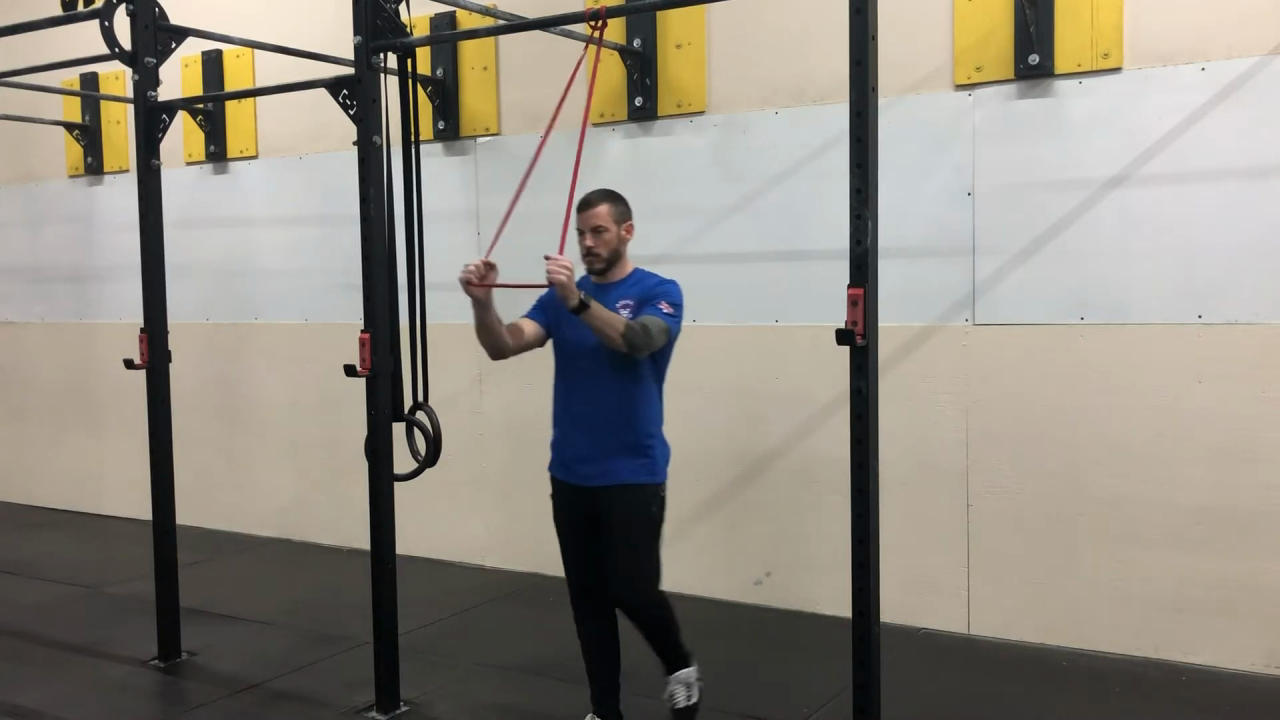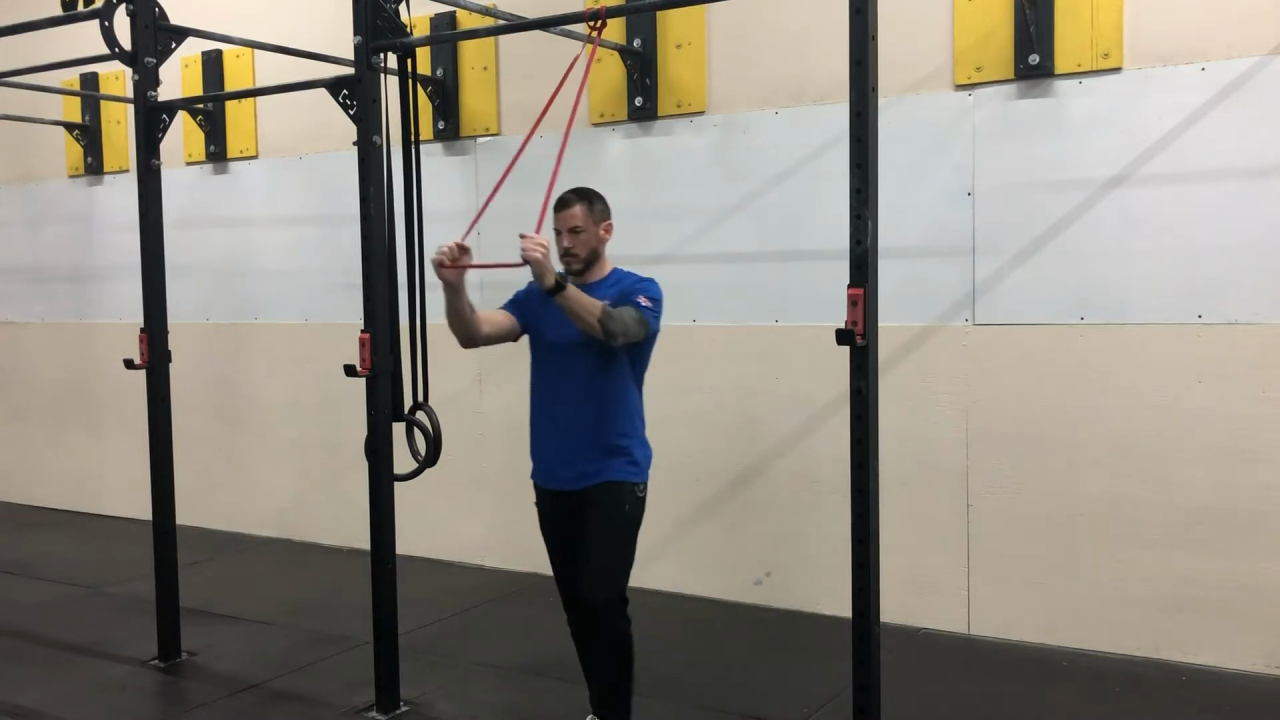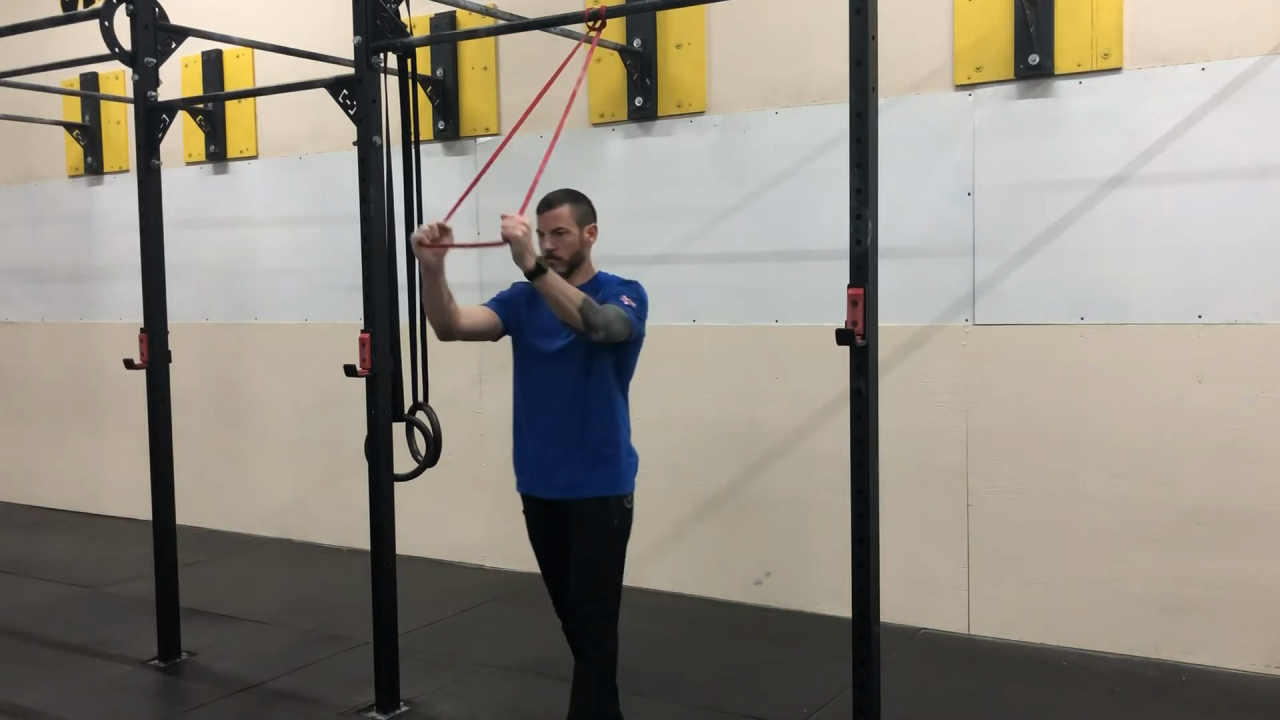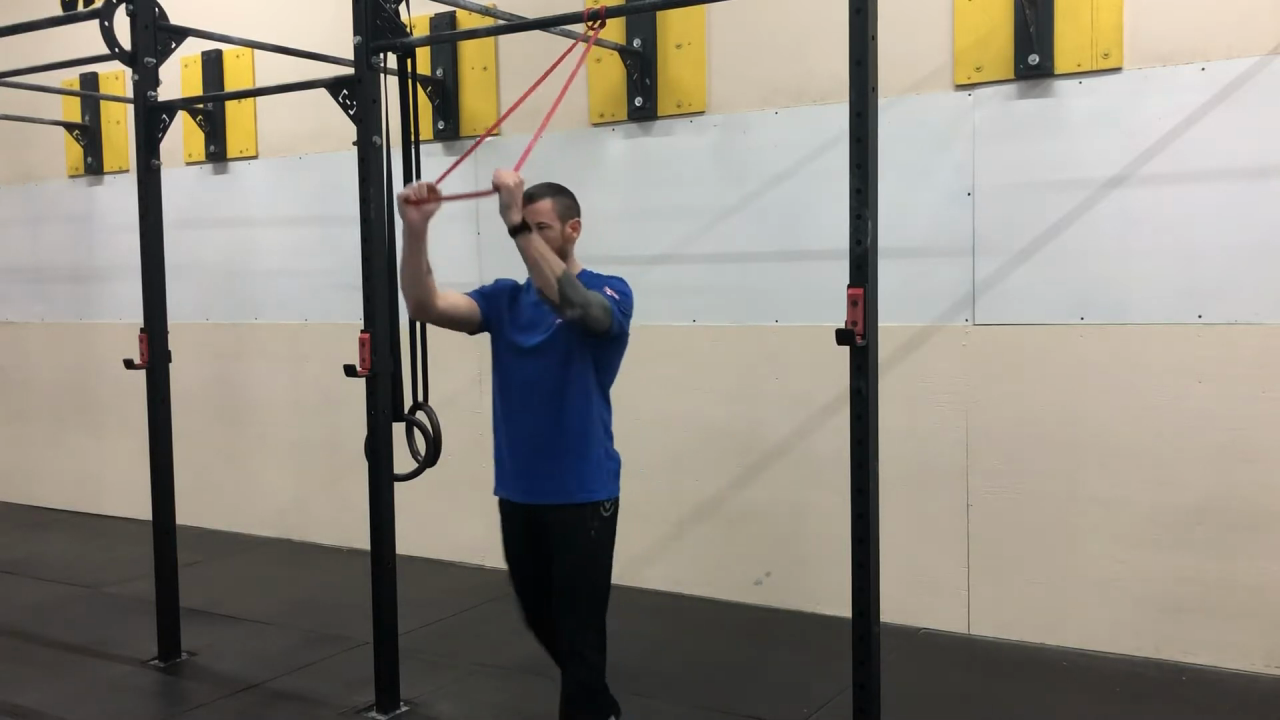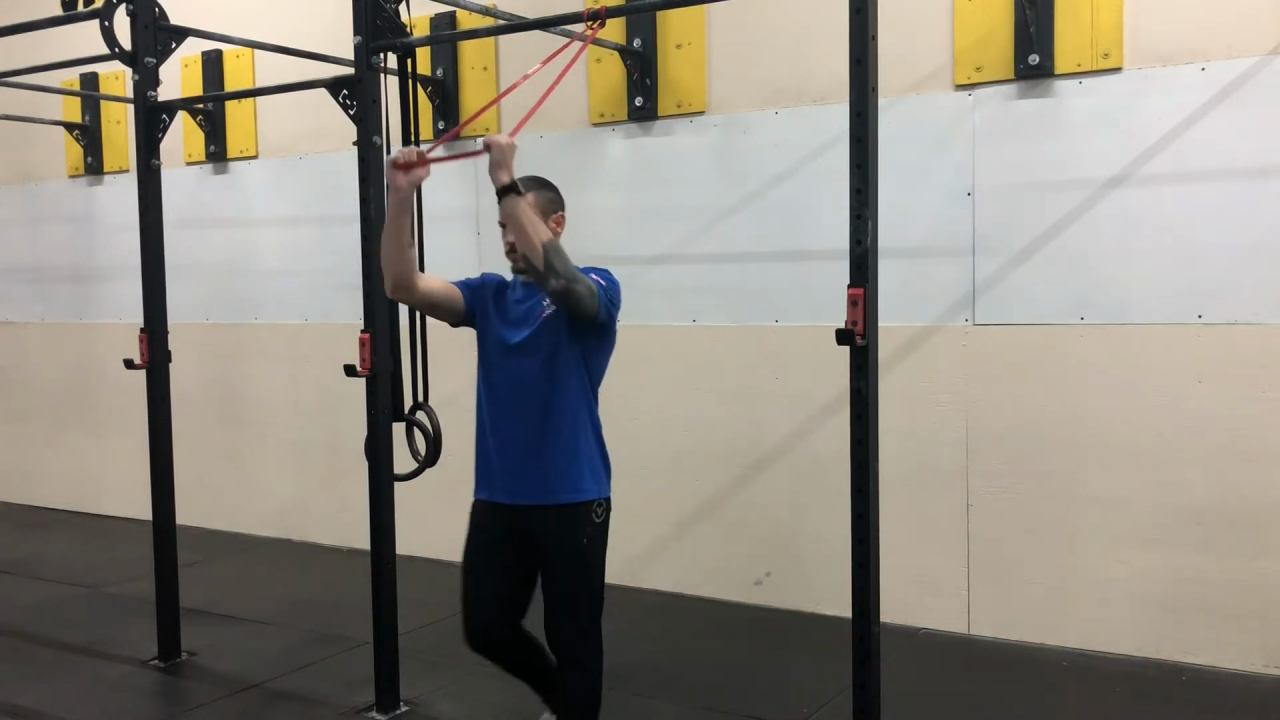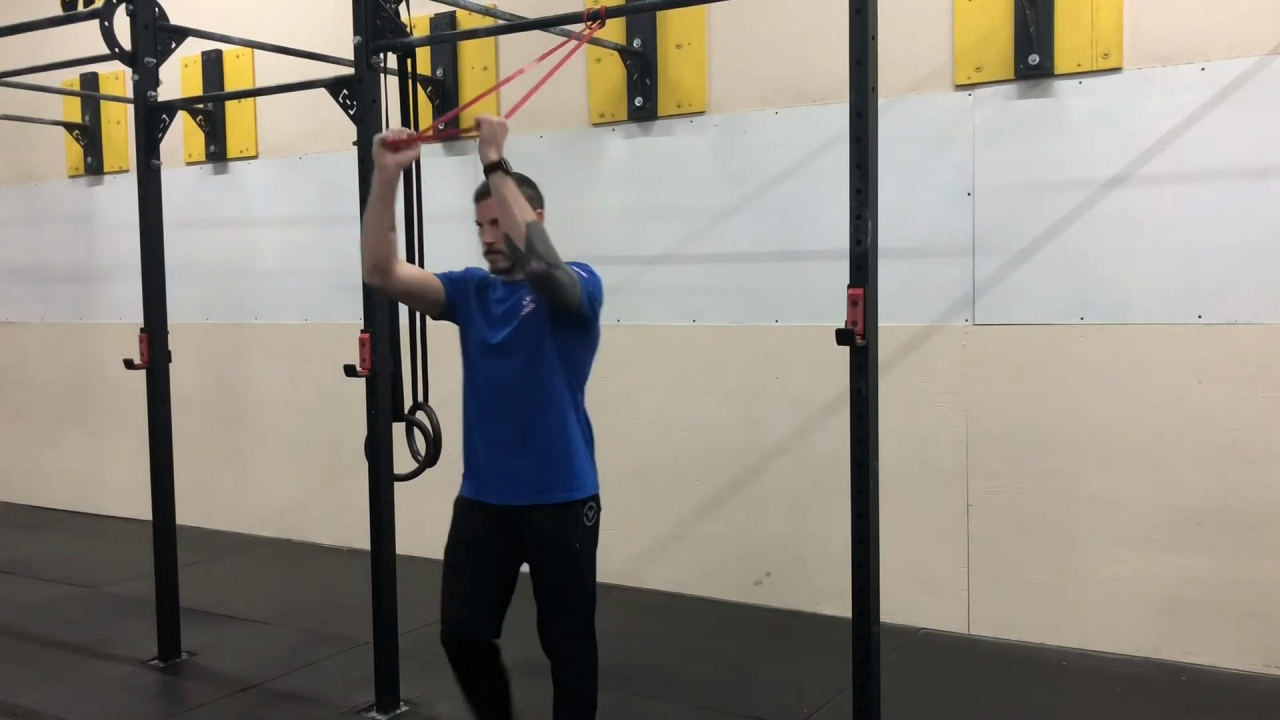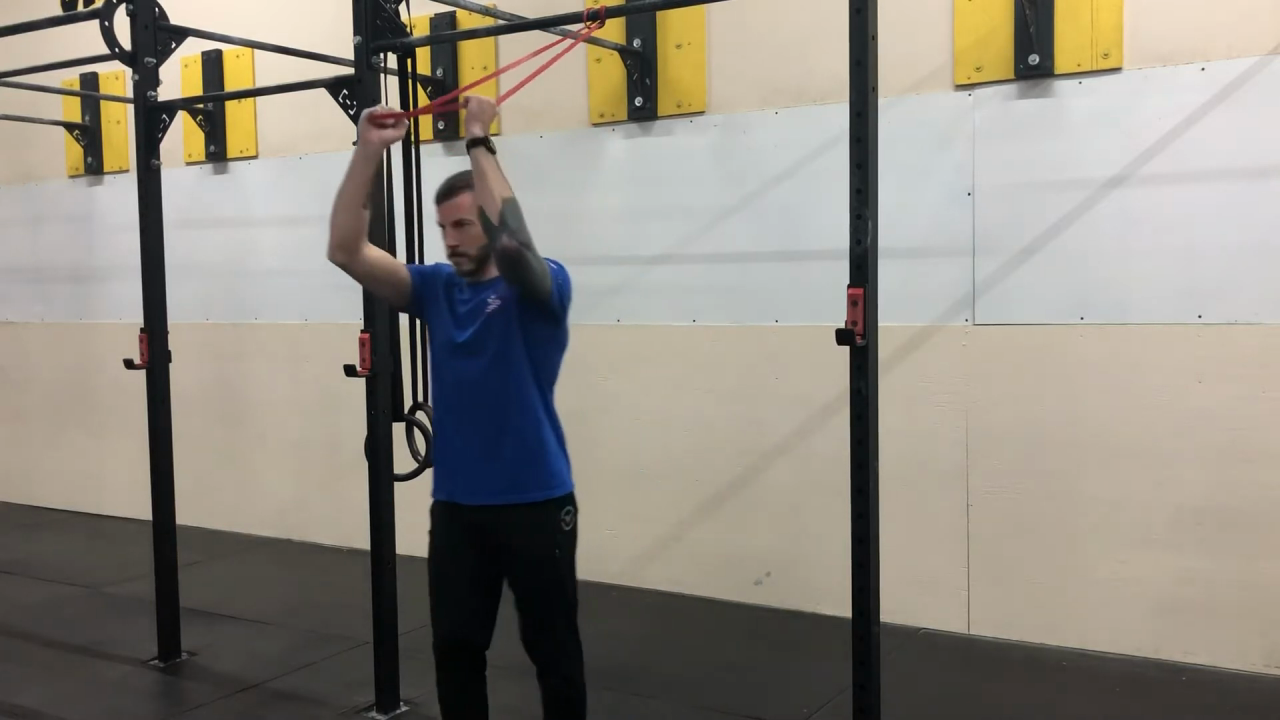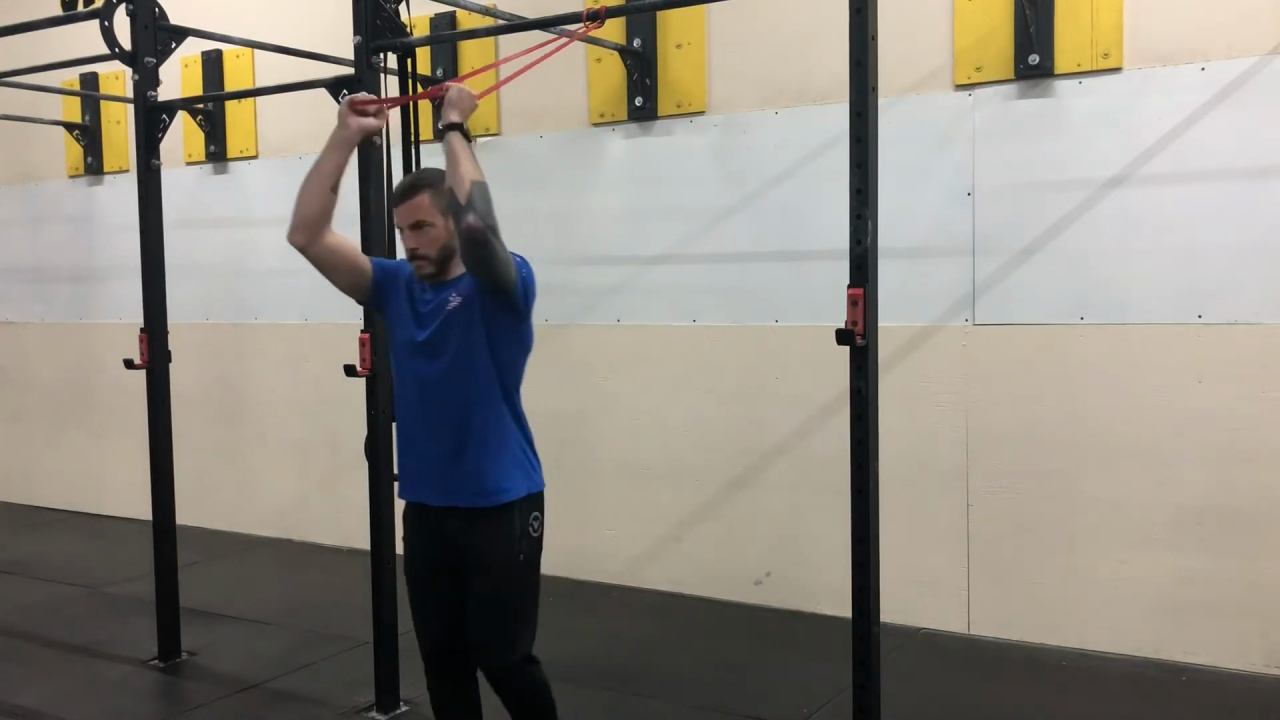
dt=0.2s
person 1, frame 1
left shoulder: (658, 292)
right shoulder: (560, 296)
left elbow: (637, 342)
right elbow: (503, 346)
left wrist: (578, 301)
right wrist: (483, 301)
left hip: (634, 475)
right hip: (571, 475)
left knee: (633, 592)
right knee: (587, 597)
left ankle: (681, 667)
person 1, frame 2
left shoulder: (637, 291)
right shoulder: (536, 297)
left elbow: (613, 329)
right elbow: (474, 335)
left wrist: (553, 281)
right wrist: (454, 286)
left hip: (614, 475)
right hip: (553, 479)
left knee: (602, 598)
right knee: (577, 603)
person 1, frame 3
left shoulder: (623, 294)
right shoulder: (521, 300)
left elbow: (595, 323)
right elbow: (451, 326)
left wrist: (532, 266)
right wrist: (432, 268)
left hip: (601, 489)
right hip: (539, 488)
left knee: (591, 619)
right knee: (573, 615)
person 1, frame 4
left shoulder: (609, 292)
right shoulder: (504, 299)
left elbow: (575, 304)
right elbow: (428, 307)
left wrist: (516, 226)
right wrist: (415, 232)
left hip: (583, 495)
right hip: (518, 494)
left knee: (578, 634)
right knee: (545, 624)
person 1, frame 5
left shoulder: (596, 287)
right shoulder: (489, 295)
left elbow: (557, 278)
right elbow: (405, 288)
left wrist: (504, 185)
right wrist: (401, 198)
left hip: (571, 498)
right hip: (497, 497)
left knee: (572, 636)
right knee: (487, 629)
person 1, frame 6
left shoulder: (576, 285)
right shoulder: (470, 291)
left elbow: (538, 262)
right elbow: (382, 272)
left wrist: (495, 162)
right wrist: (387, 176)
left hip: (560, 498)
right hip: (482, 498)
left knee: (566, 641)
right knee: (462, 632)
person 1, frame 7
left shoulder: (543, 284)
right shoulder: (435, 288)
left elbow: (511, 242)
right elbow: (346, 251)
left wrist: (478, 141)
right wrist: (368, 152)
left hip: (536, 501)
right hip: (456, 504)
left knee: (552, 648)
right knee: (455, 649)
person 1, frame 8
left shoulder: (505, 283)
right shoulder: (395, 286)
left elbow: (477, 225)
right elbow: (307, 235)
left wrist: (454, 127)
right wrist: (345, 136)
left hip: (502, 506)
right hip: (427, 508)
left knee: (504, 656)
right knee: (443, 658)
